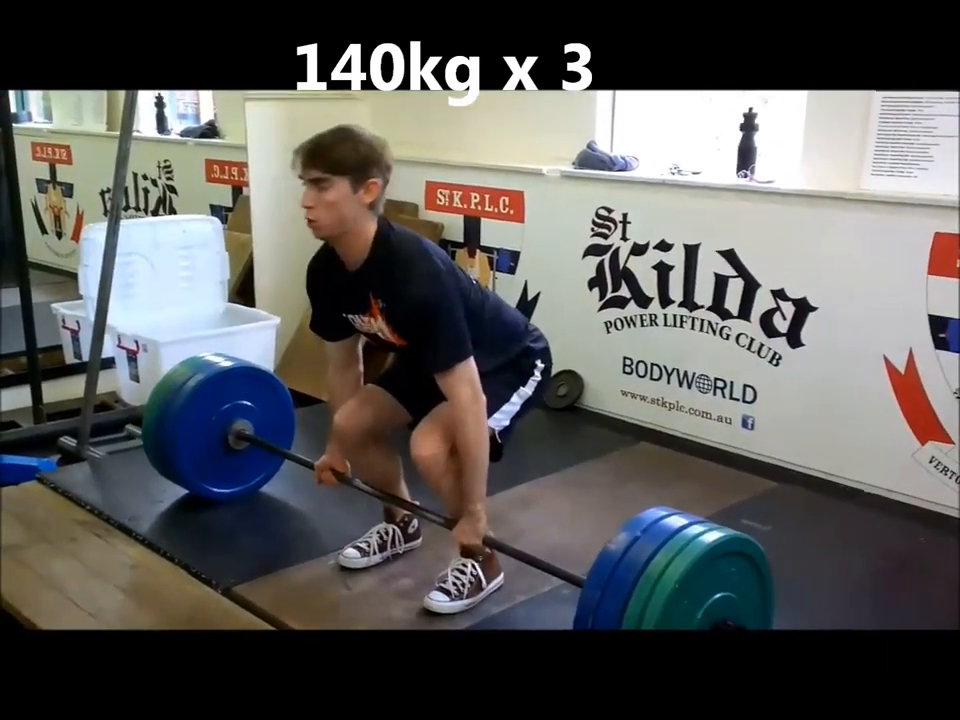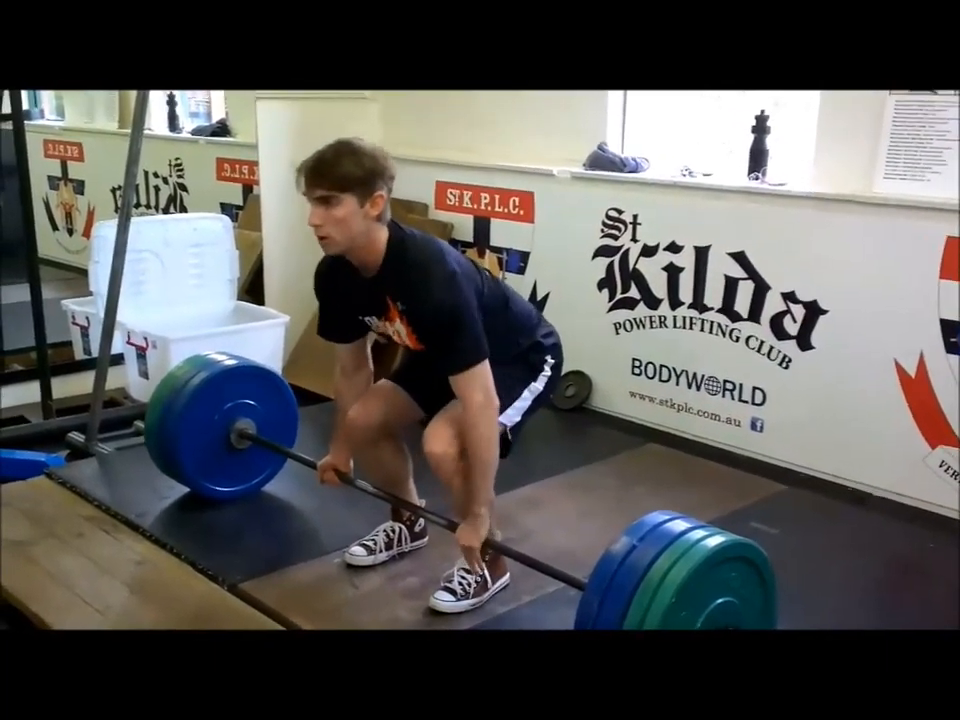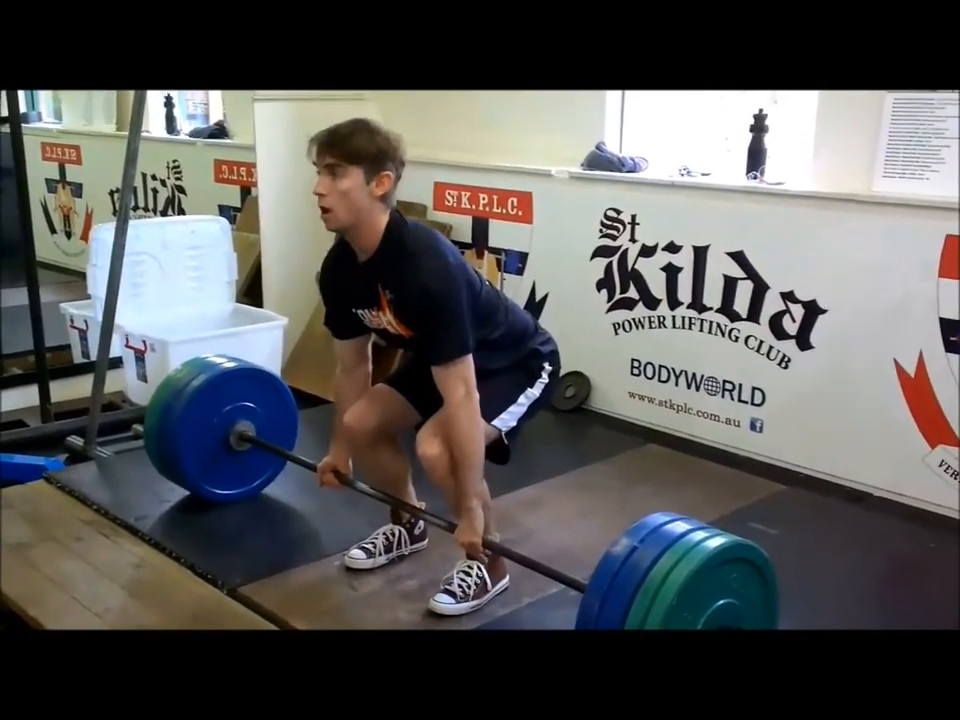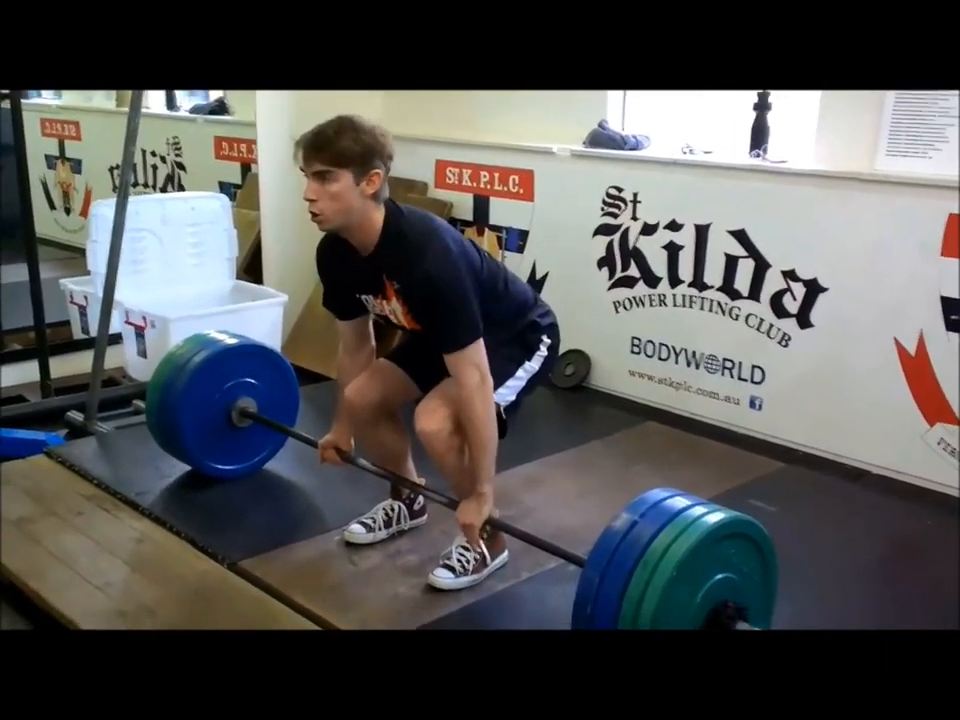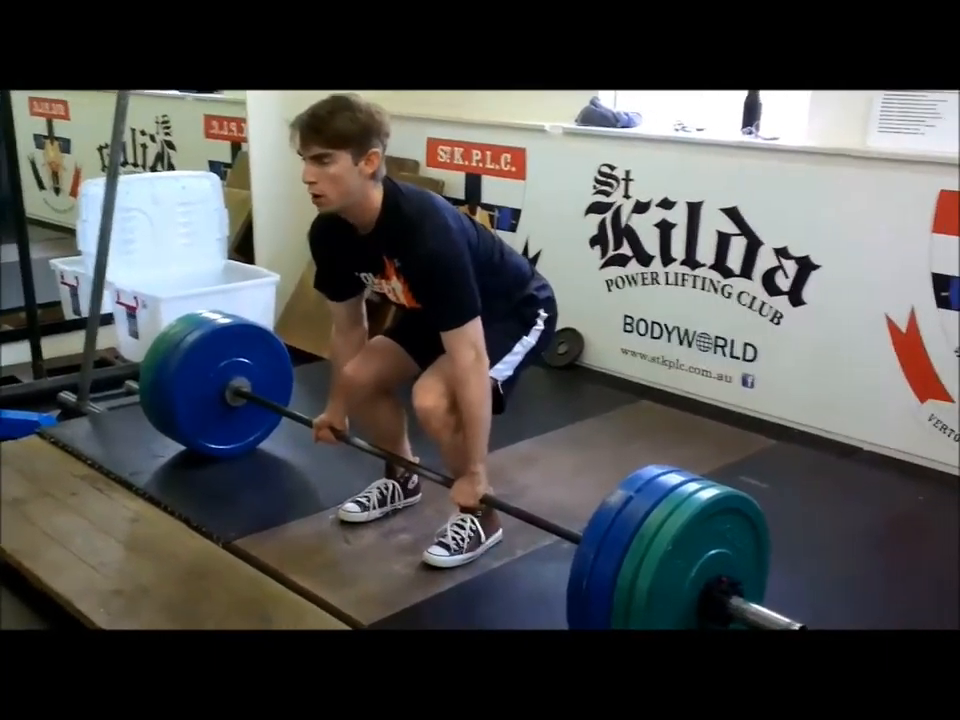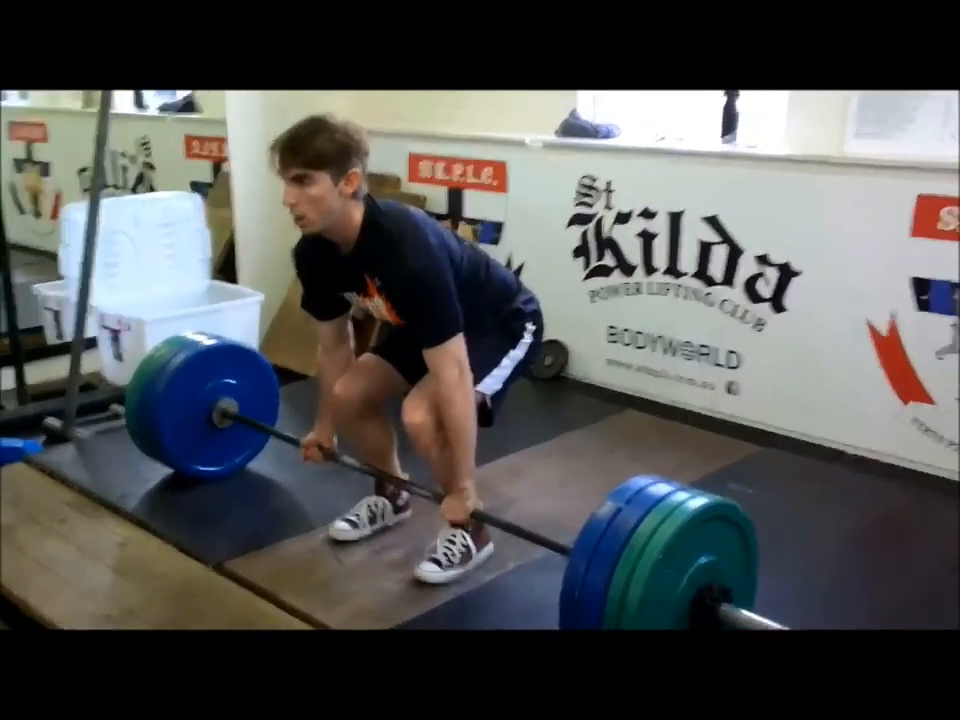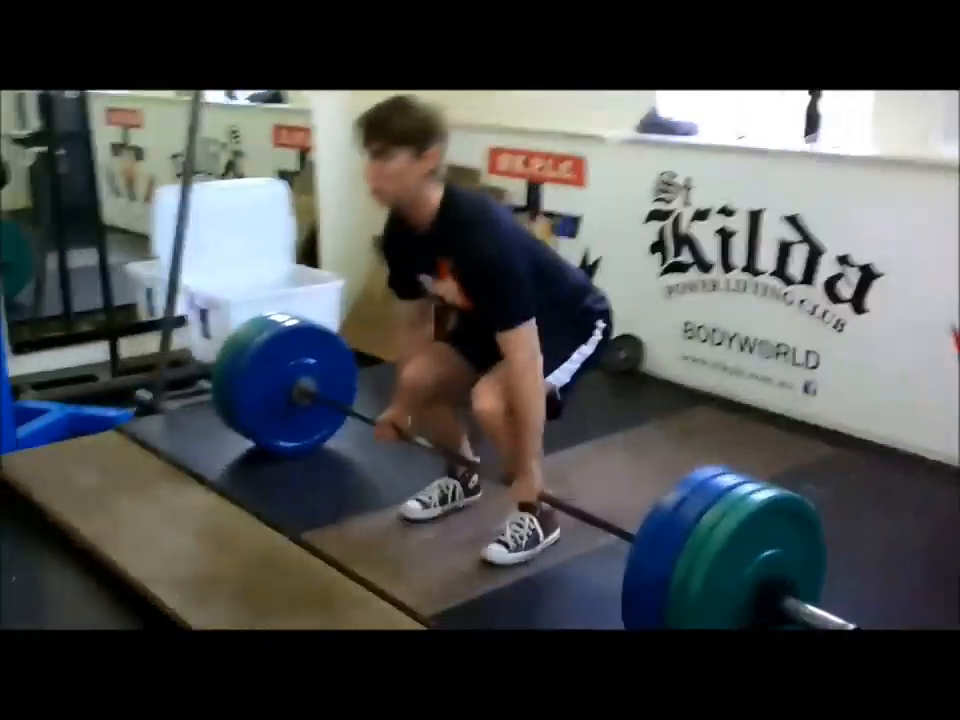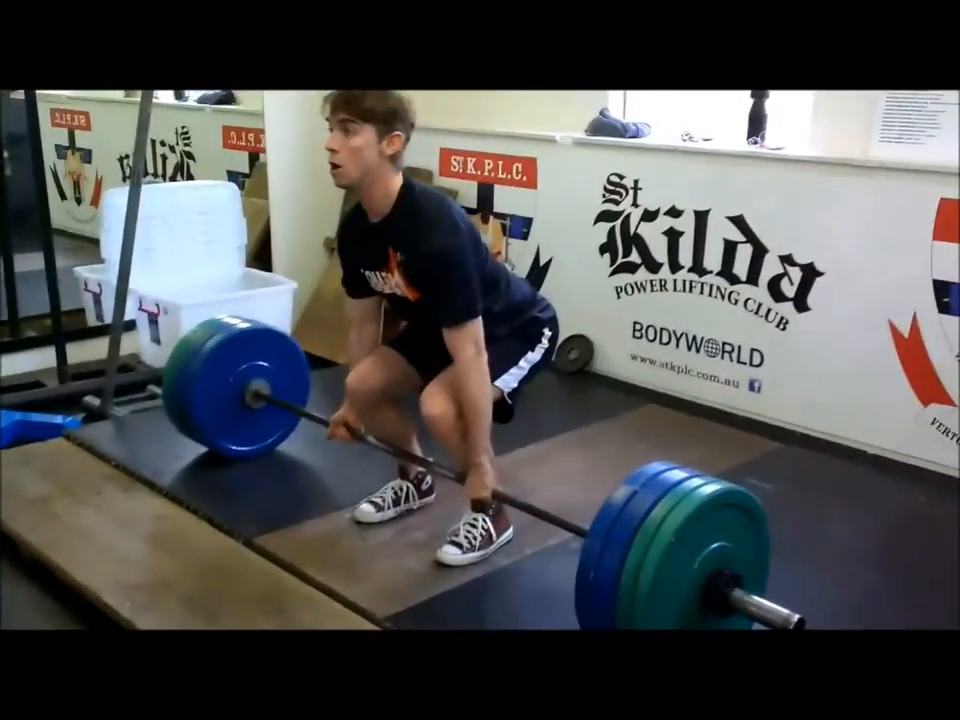
dt=0.4s
person 1, frame 1
left shoulder: (419, 276)
right shoulder: (325, 272)
left elbow: (469, 400)
right elbow: (344, 363)
left wrist: (473, 513)
right wrist: (335, 448)
left hip: (511, 360)
right hip: (428, 356)
left knee: (430, 448)
right knee: (352, 425)
left ankle: (481, 560)
right ankle: (401, 523)
person 1, frame 2
left shoulder: (434, 279)
right shoulder: (335, 276)
left elbow: (482, 402)
right elbow: (351, 366)
left wrist: (477, 515)
right wrist: (339, 448)
left hip: (522, 355)
right hip: (440, 355)
left knee: (442, 446)
right knee: (363, 422)
left ankle: (488, 561)
right ankle: (408, 522)
person 1, frame 3
left shoulder: (428, 269)
right shoulder: (340, 267)
left elbow: (461, 395)
right elbow: (353, 364)
left wrist: (470, 511)
right wrist: (338, 447)
left hip: (518, 360)
right hip: (438, 357)
left knee: (435, 448)
right knee: (361, 425)
left ankle: (488, 564)
right ankle: (407, 526)
person 1, frame 4
left shoulder: (428, 257)
right shoulder: (335, 253)
left elbow: (475, 379)
right elbow: (355, 344)
left wrist: (481, 493)
right wrist: (341, 426)
left hip: (518, 335)
right hip: (441, 334)
left knee: (435, 423)
right knee: (362, 400)
left ankle: (487, 539)
right ankle: (407, 501)
person 1, frame 5
left shoulder: (428, 234)
right shoulder: (329, 233)
left elbow: (469, 358)
right elbow: (347, 324)
left wrist: (473, 473)
right wrist: (335, 406)
left hip: (517, 310)
right hip: (436, 309)
left knee: (432, 400)
right knee: (359, 378)
left ankle: (479, 515)
right ankle: (401, 478)
person 1, frame 6
left shoulder: (409, 251)
right shoulder: (314, 253)
left elbow: (452, 374)
right elbow: (334, 342)
left wrist: (463, 487)
right wrist: (324, 424)
left hip: (502, 322)
right hip: (425, 323)
left knee: (420, 415)
right knee: (350, 396)
left ankle: (469, 529)
right ankle: (392, 496)
person 1, frame 7
left shoulder: (483, 236)
right shoulder: (400, 233)
left elbow: (523, 358)
right elbow: (413, 322)
left wrist: (528, 469)
right wrist: (399, 405)
left hip: (571, 319)
right hip: (492, 316)
left knee: (489, 401)
right knee: (417, 381)
left ankle: (537, 514)
right ankle: (462, 479)
person 1, frame 8
left shoulder: (436, 230)
right shoulder: (355, 228)
left elbow: (469, 353)
right elbow: (364, 321)
left wrist: (480, 465)
right wrist: (350, 405)
left hip: (518, 326)
right hip: (439, 323)
left knee: (439, 405)
right knee: (364, 386)
left ankle: (490, 514)
right ankle: (414, 481)
